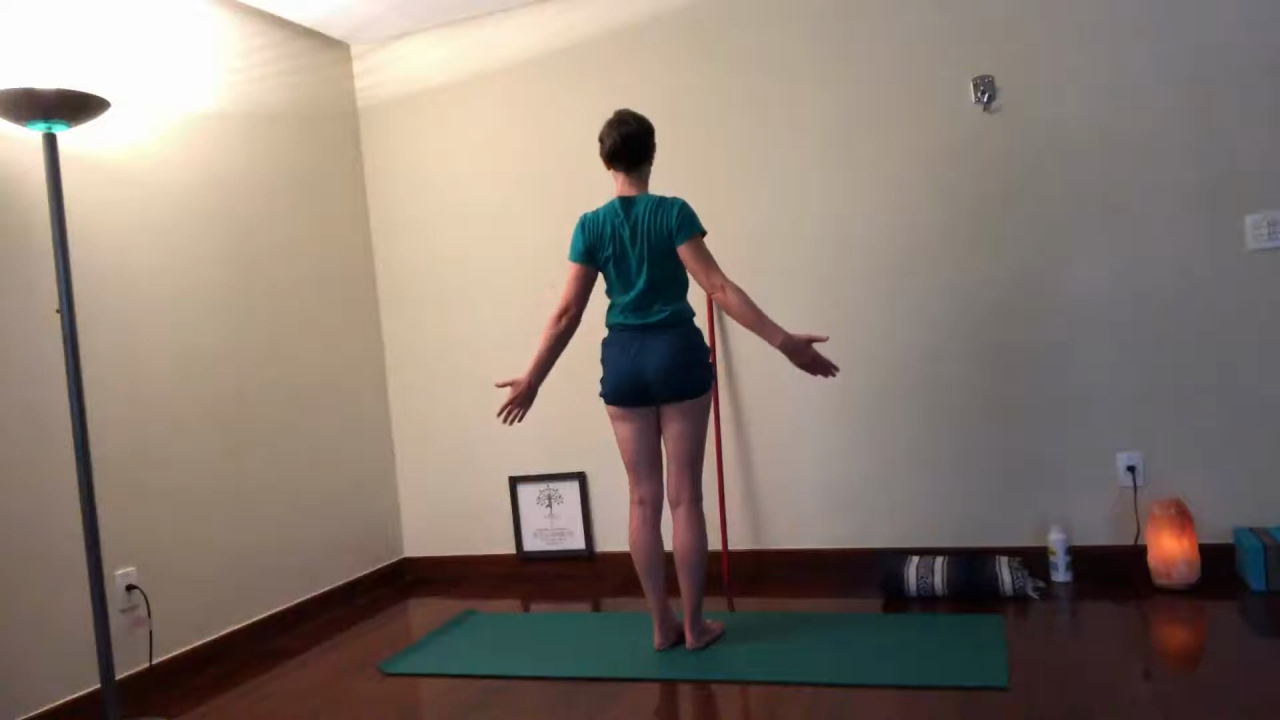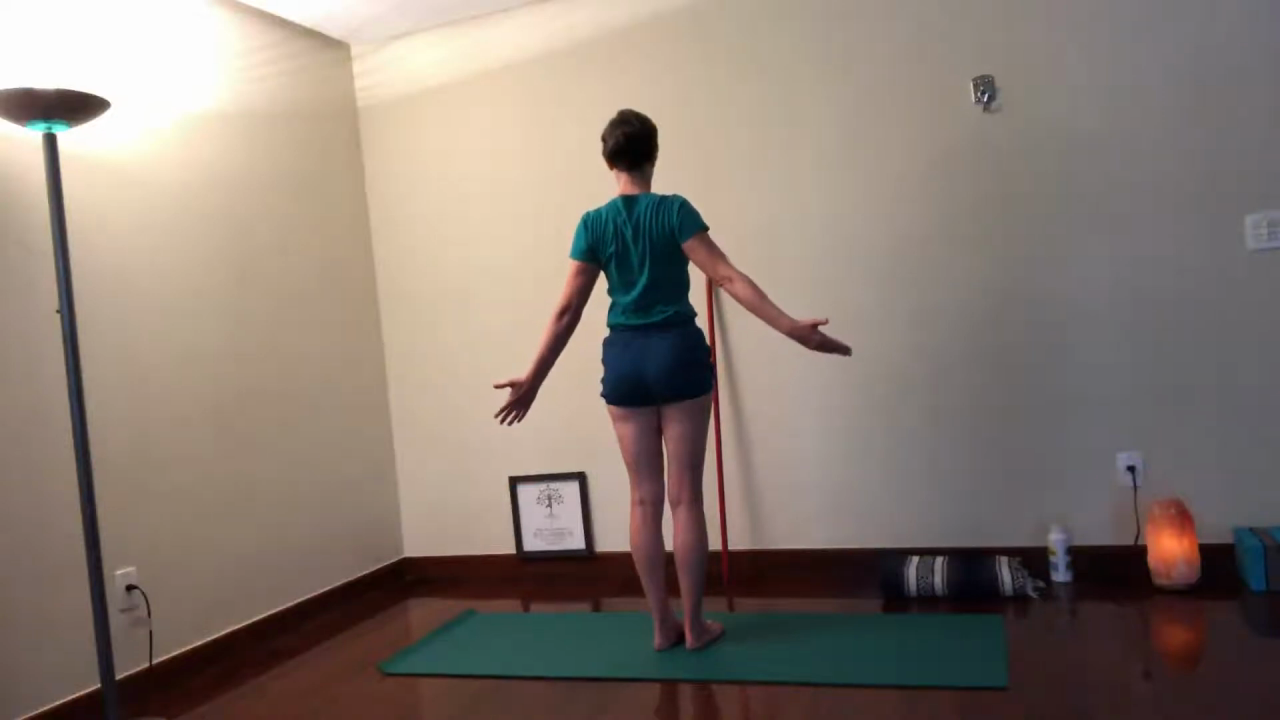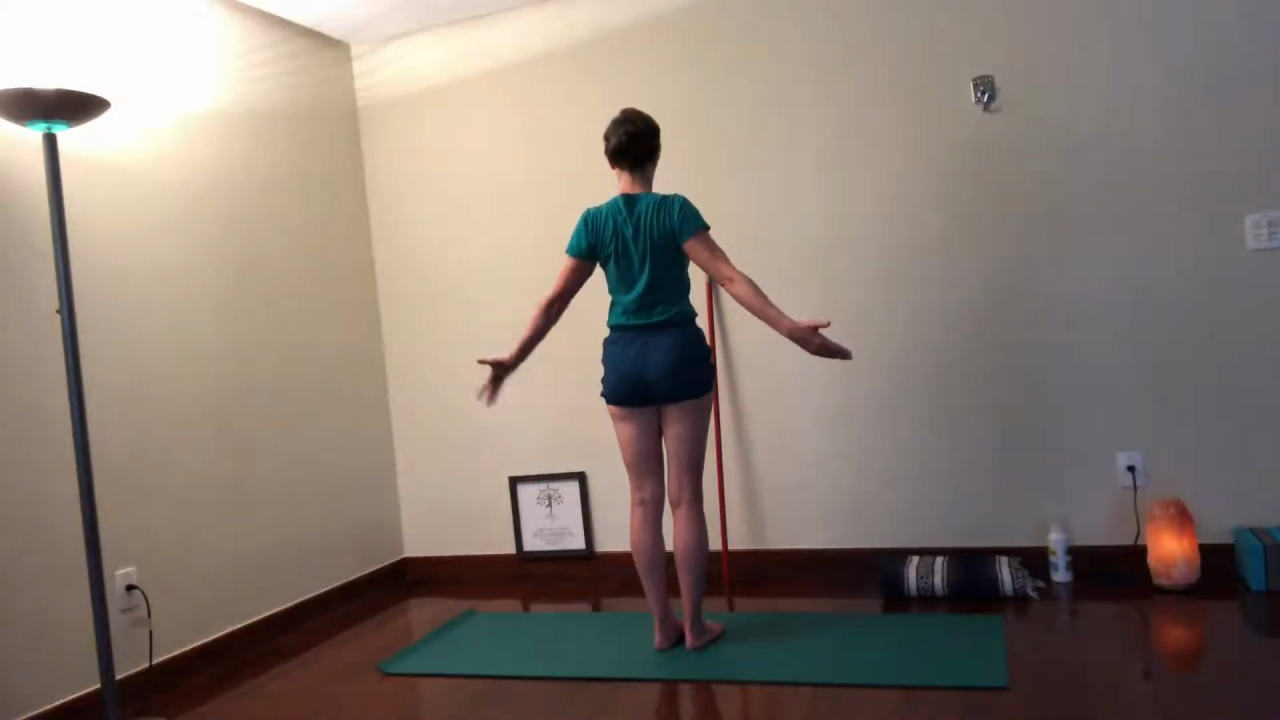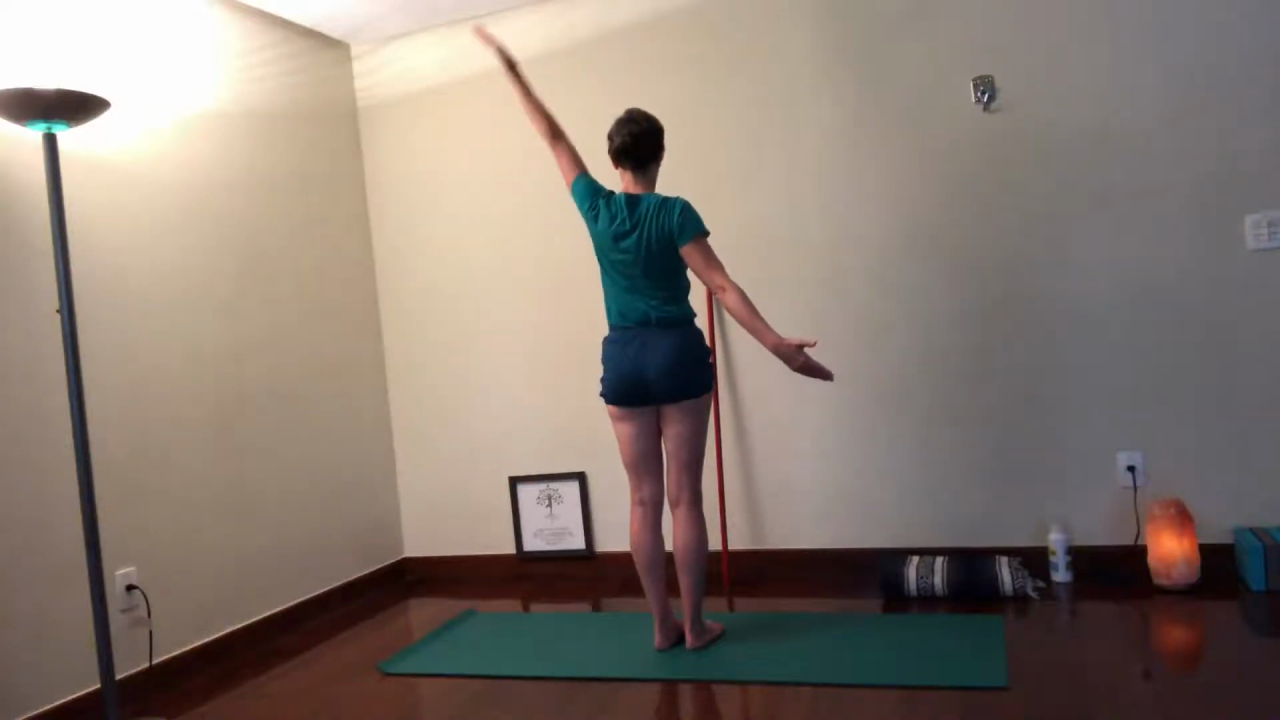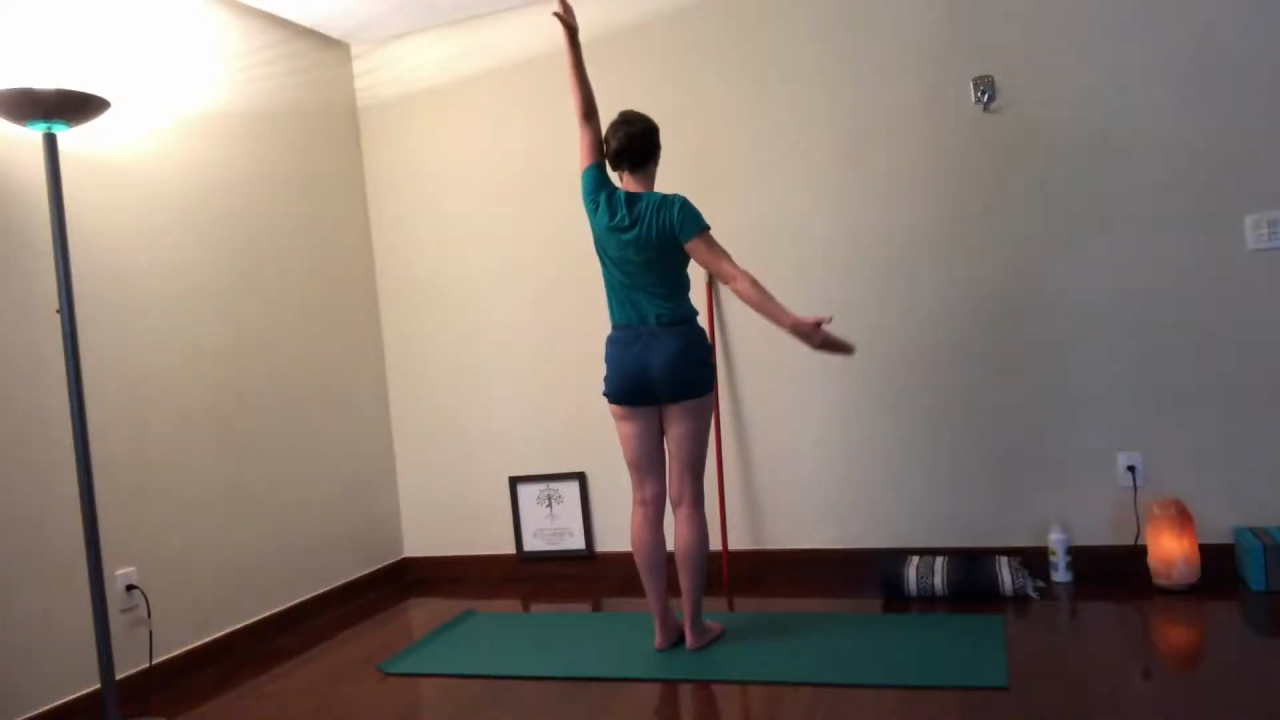
dt=1s
person 1, frame 1
left shoulder: (591, 225)
right shoulder: (673, 212)
left elbow: (568, 312)
right elbow: (718, 288)
left wrist: (532, 380)
right wrist: (783, 341)
left hip: (622, 359)
right hip: (676, 352)
left knee: (643, 498)
right knee: (685, 495)
left ankle: (662, 625)
right ankle: (695, 624)
person 1, frame 2
left shoulder: (592, 224)
right shoulder: (674, 210)
left elbow: (567, 311)
right elbow: (727, 277)
left wrist: (532, 380)
right wrist: (792, 327)
left hip: (623, 359)
right hip: (677, 352)
left knee: (644, 498)
right knee: (685, 495)
left ankle: (662, 625)
right ankle: (694, 624)
person 1, frame 3
left shoulder: (593, 222)
right shoulder: (675, 210)
left elbow: (556, 300)
right elbow: (729, 277)
left wrist: (512, 359)
right wrist: (791, 328)
left hip: (623, 359)
right hip: (677, 352)
left knee: (644, 498)
right knee: (685, 496)
left ankle: (662, 625)
right ankle: (695, 625)
person 1, frame 4
left shoulder: (596, 208)
right shoulder: (675, 214)
left elbow: (553, 137)
right elbow: (721, 286)
left wrist: (509, 67)
right wrist: (776, 343)
left hip: (622, 358)
right hip: (677, 354)
left knee: (644, 498)
right knee: (685, 496)
left ankle: (662, 624)
right ankle: (696, 625)
person 1, frame 5
left shoulder: (598, 204)
right shoulder: (672, 212)
left elbow: (586, 121)
right elbow: (732, 276)
right wrist: (797, 323)
left hip: (625, 358)
right hip: (678, 353)
left knee: (646, 498)
right knee: (685, 498)
left ankle: (663, 625)
right ankle: (695, 625)
